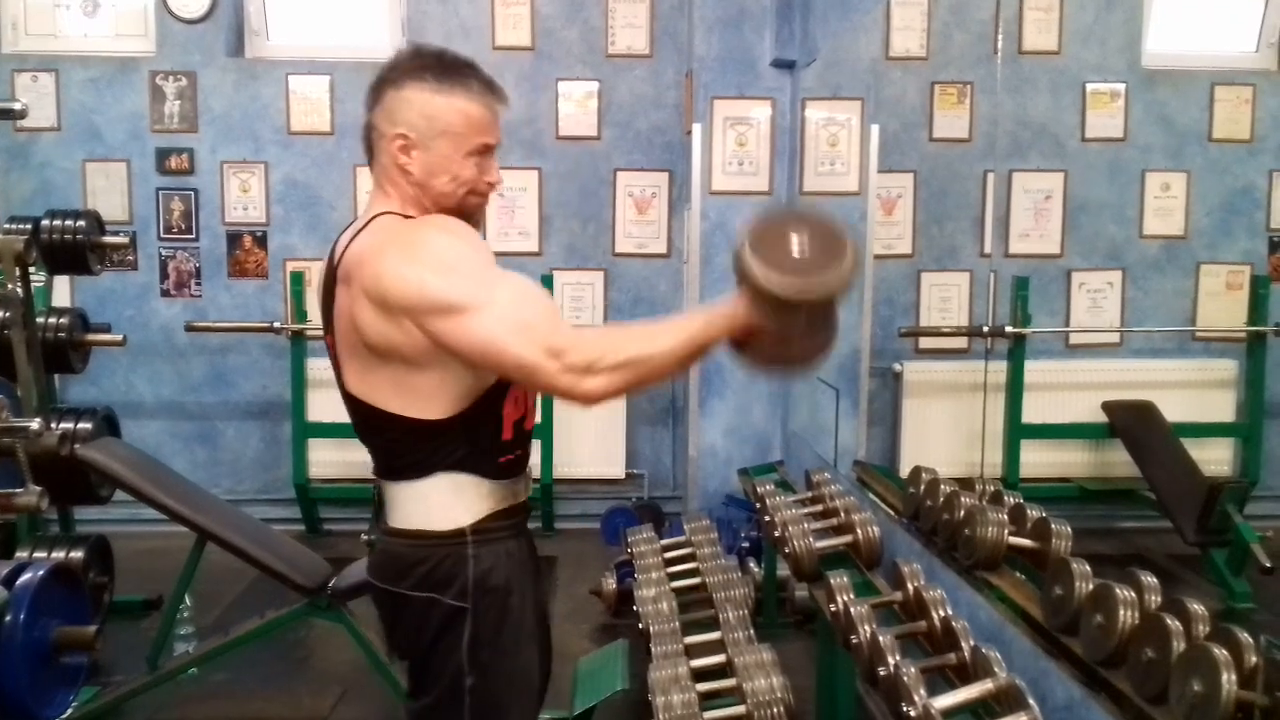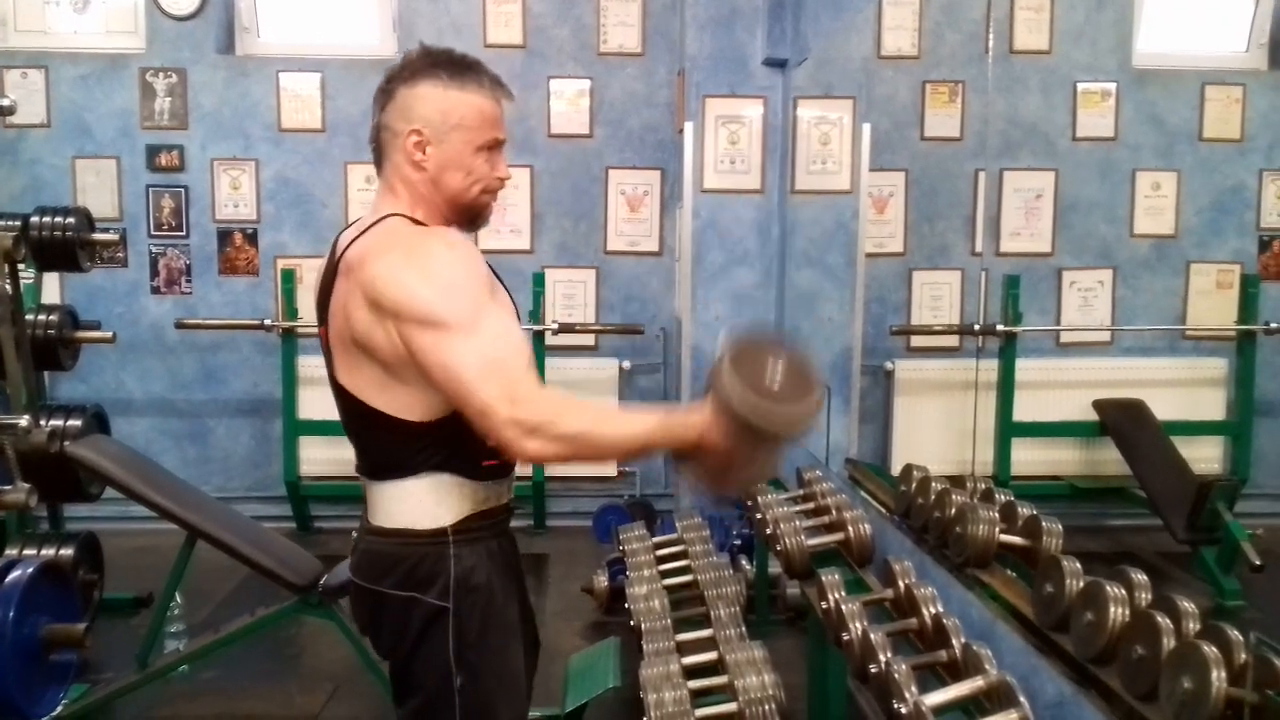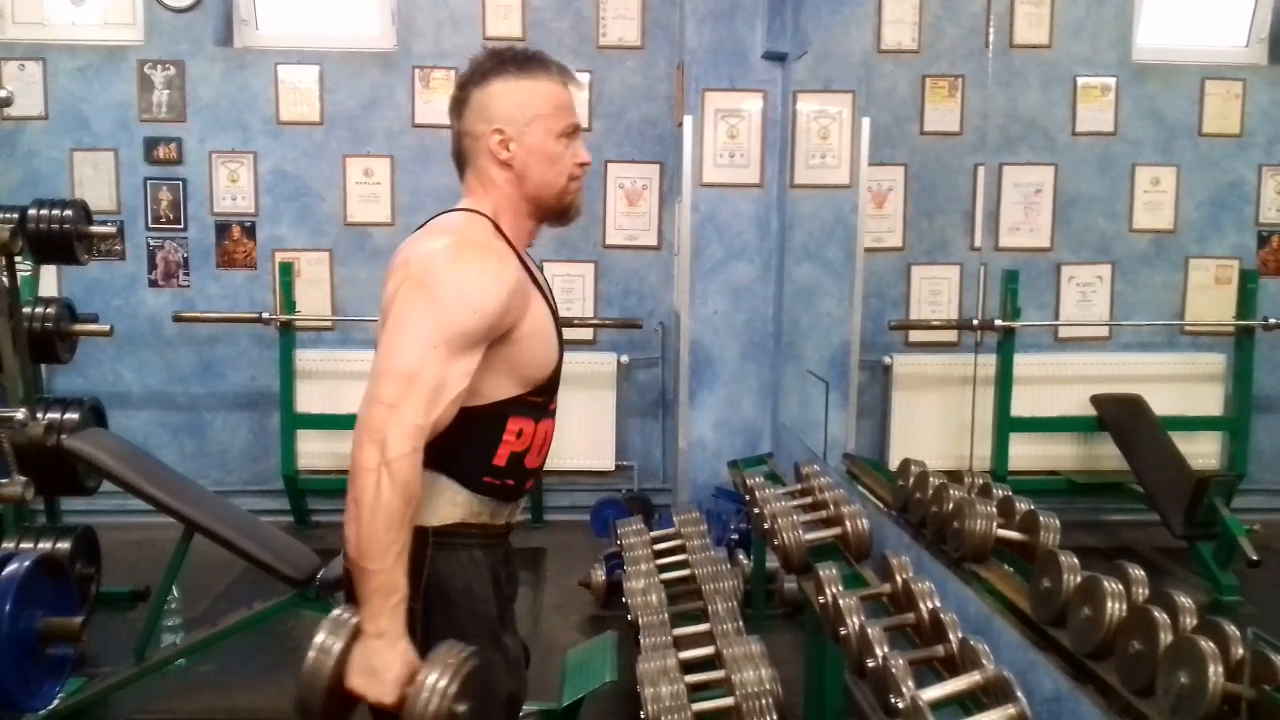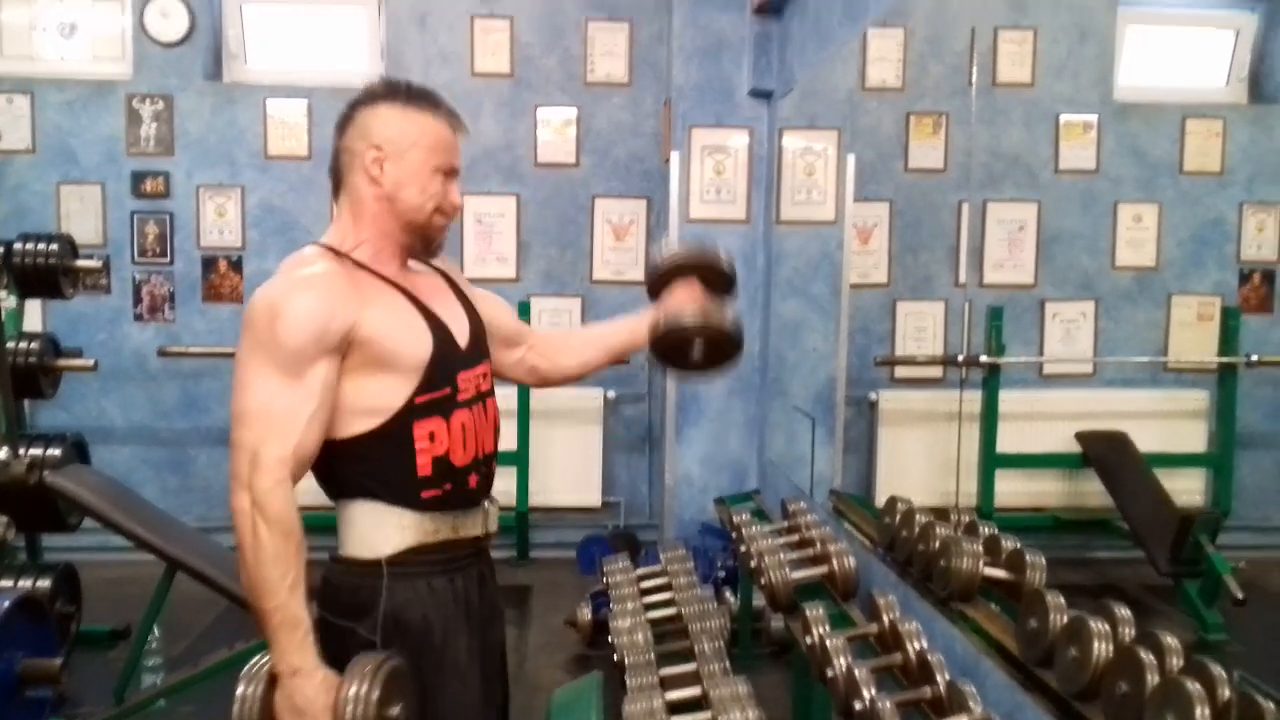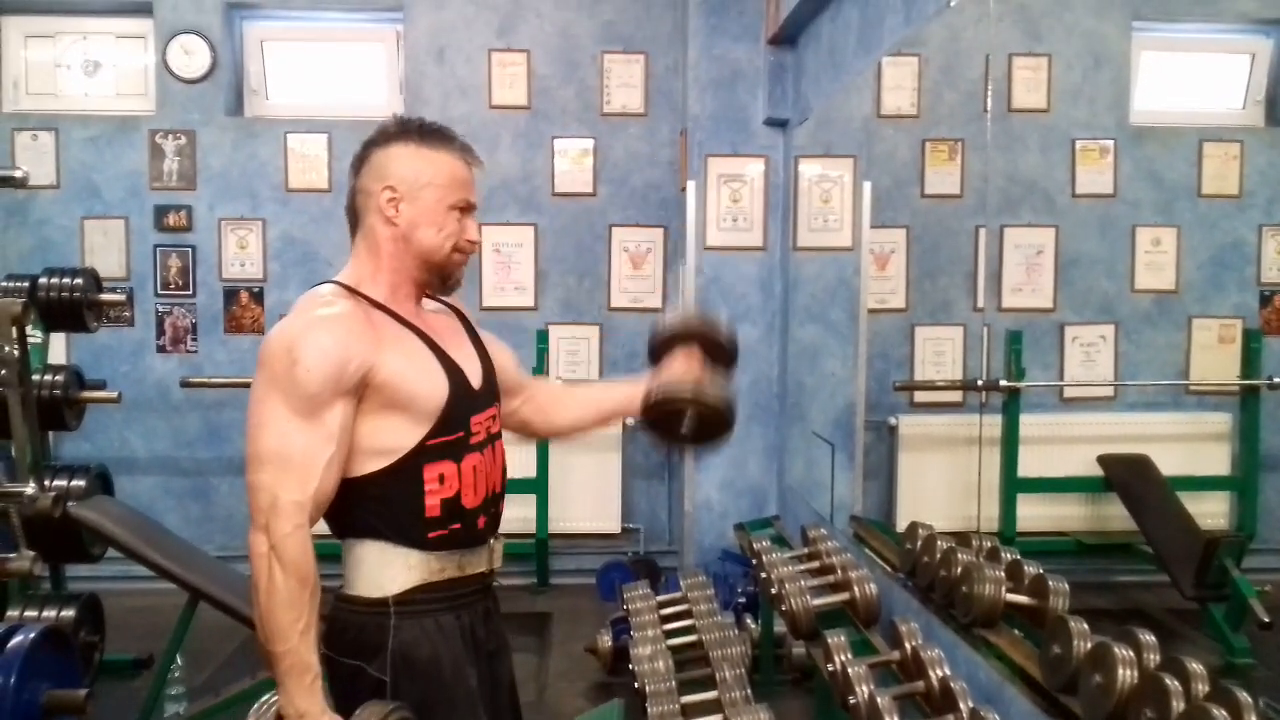
dt=0.7s
person 1, frame 1
left shoulder: (377, 248)
right shoulder: (416, 254)
right elbow: (576, 362)
right wrist: (733, 317)
left hip: (447, 550)
right hip: (462, 563)
person 1, frame 2
left shoulder: (378, 249)
right shoulder: (414, 260)
right elbow: (528, 423)
right wrist: (689, 427)
left hip: (433, 551)
right hip: (441, 567)
person 1, frame 3
left shoulder: (490, 255)
right shoulder: (466, 262)
right elbow: (386, 446)
right wrist: (386, 632)
left hip: (464, 556)
right hip: (436, 566)
person 1, frame 4
left shoulder: (435, 282)
right shoulder: (310, 297)
left elbow: (536, 354)
right elbow: (260, 486)
left wrist: (655, 320)
right wrist: (297, 665)
left hip: (465, 580)
right hip: (393, 602)
person 1, frame 5
left shoulder: (447, 322)
right shoulder: (325, 335)
left elbow: (536, 405)
right elbow: (277, 528)
left wrist: (655, 385)
left hip: (472, 613)
right hip: (399, 635)
